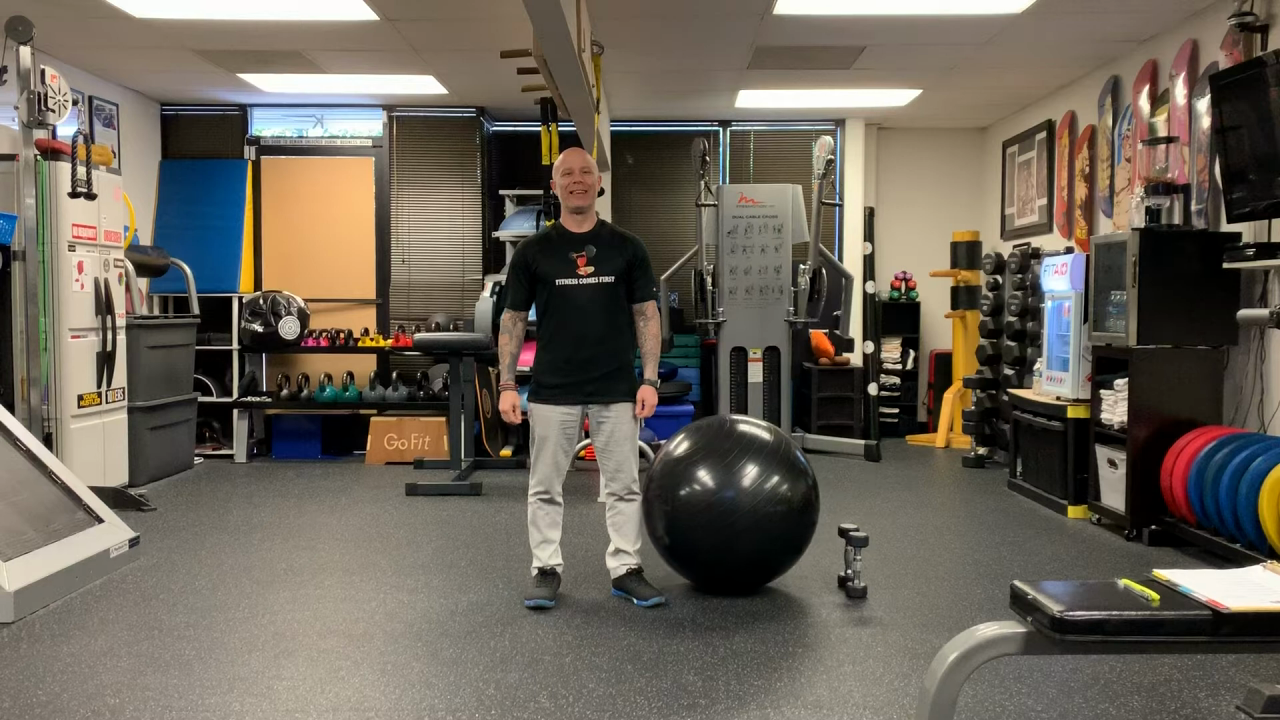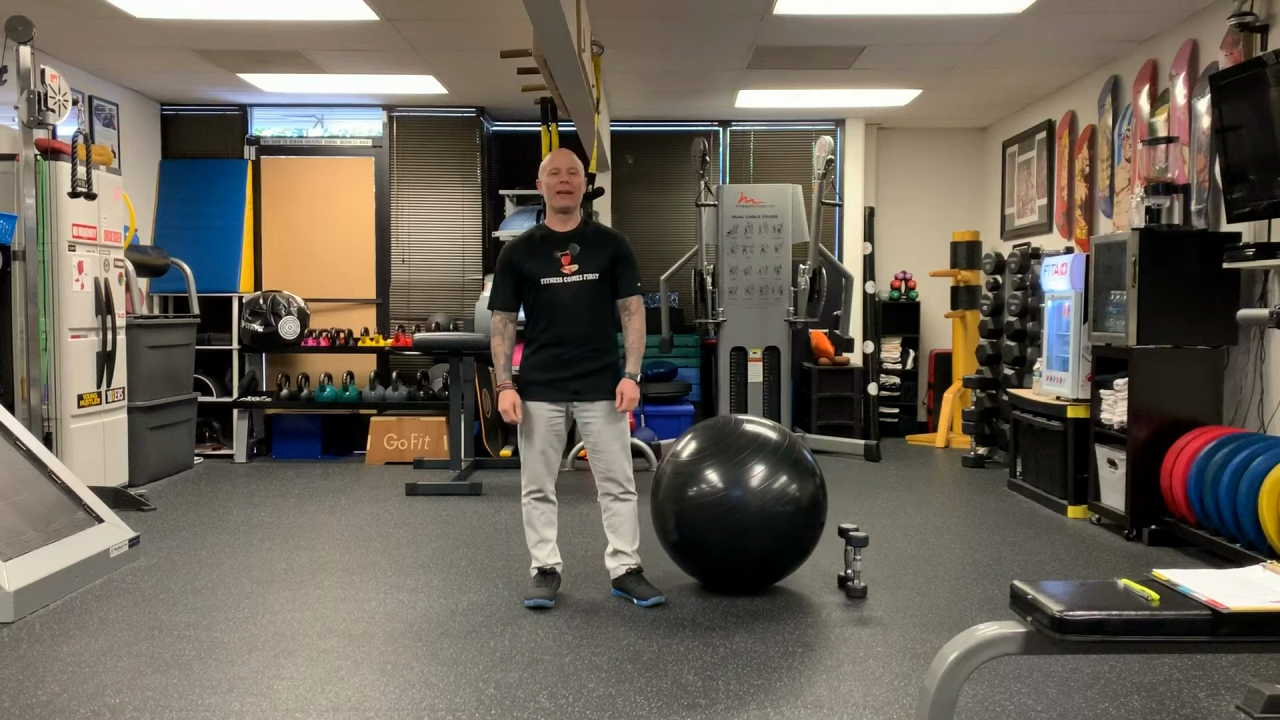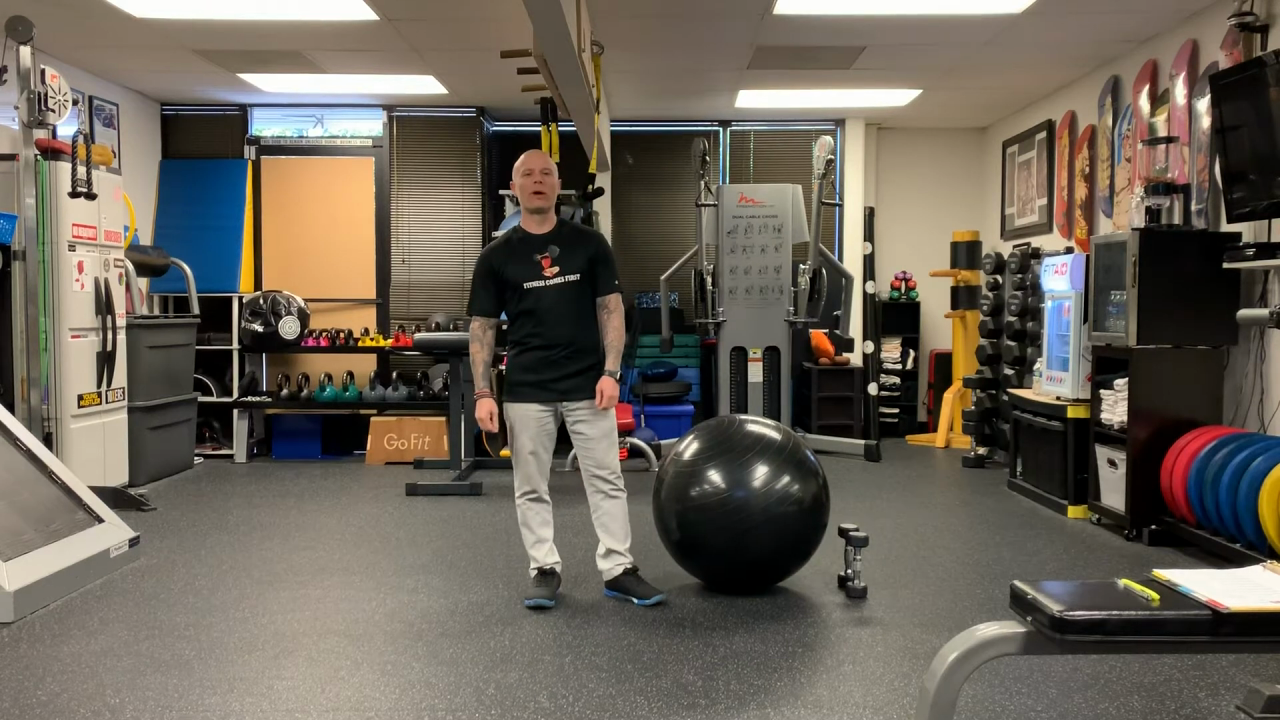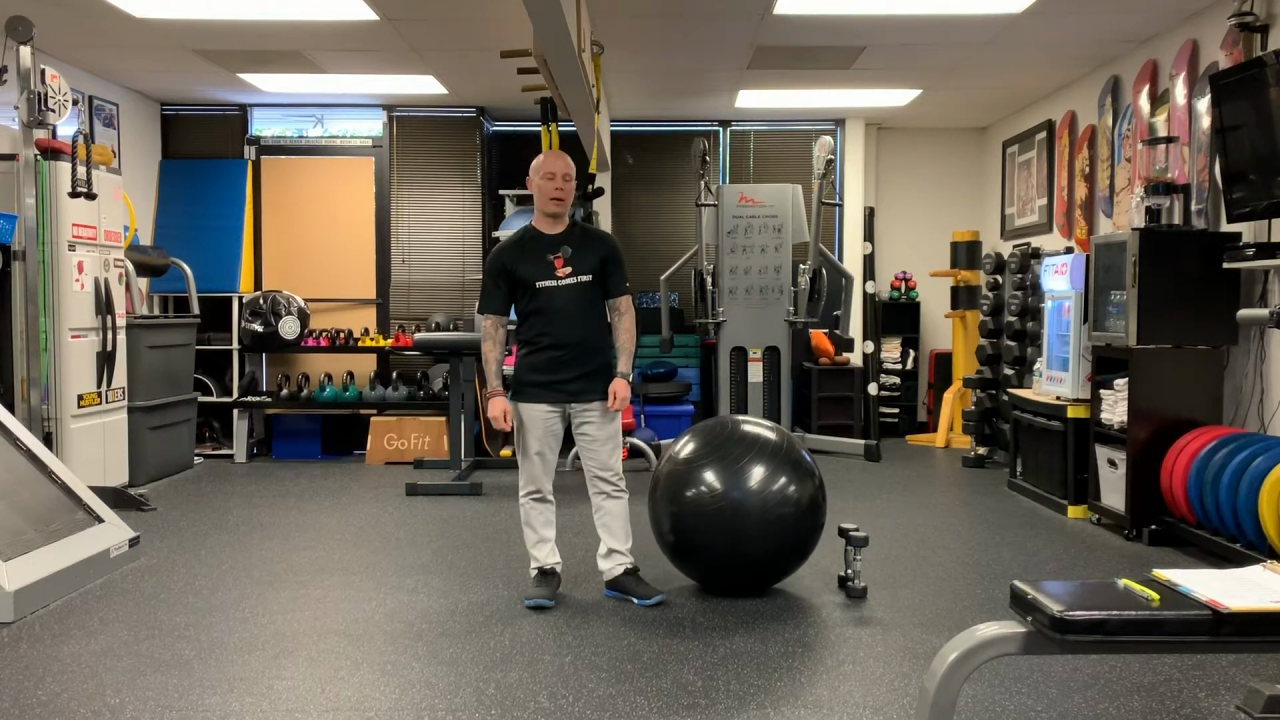
dt=0.7s
person 1, frame 1
left shoulder: (627, 247)
right shoulder: (532, 251)
left elbow: (646, 315)
right elbow: (513, 320)
left wrist: (649, 379)
right wrist: (507, 384)
left hip: (616, 390)
right hip: (552, 390)
left knee: (623, 485)
right knee: (545, 486)
left ankle: (625, 568)
right ankle: (546, 569)
person 1, frame 2
left shoulder: (611, 244)
right shoulder: (518, 251)
left elbow: (632, 311)
right elbow: (503, 321)
left wrist: (632, 373)
right wrist: (504, 384)
left hip: (601, 387)
right hip: (539, 389)
left knee: (617, 484)
right knee: (538, 485)
left ankle: (625, 568)
right ankle: (546, 568)
person 1, frame 3
left shoulder: (589, 243)
right shoulder: (497, 256)
left elbow: (611, 309)
right elbow: (482, 327)
left wrist: (610, 371)
right wrist: (483, 391)
left hip: (586, 385)
right hip: (527, 391)
left knee: (606, 480)
right knee: (532, 486)
left ankle: (618, 569)
right ankle: (545, 569)
person 1, frame 4
left shoulder: (600, 244)
right shoulder: (508, 254)
left elbow: (622, 311)
right elbow: (493, 325)
left wrist: (622, 372)
right wrist: (495, 390)
left hip: (595, 388)
right hip: (535, 391)
left knee: (608, 482)
right knee: (535, 486)
left ankle: (618, 568)
right ankle: (545, 569)
